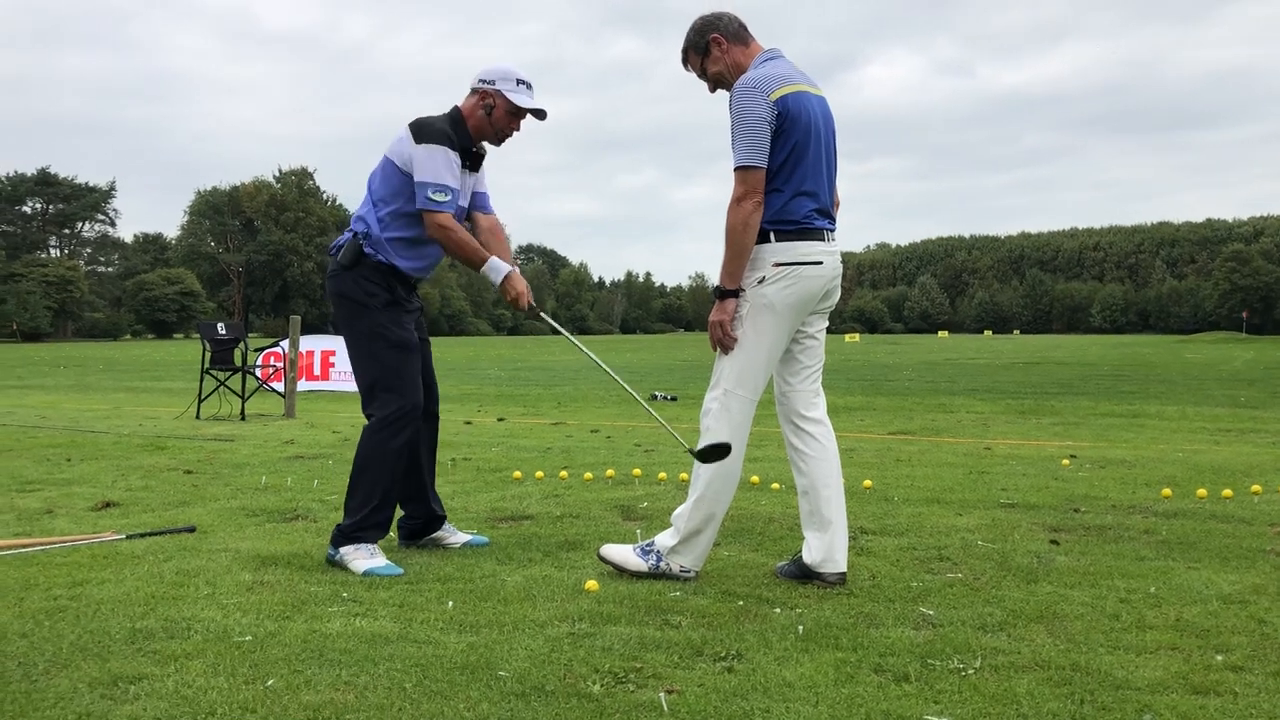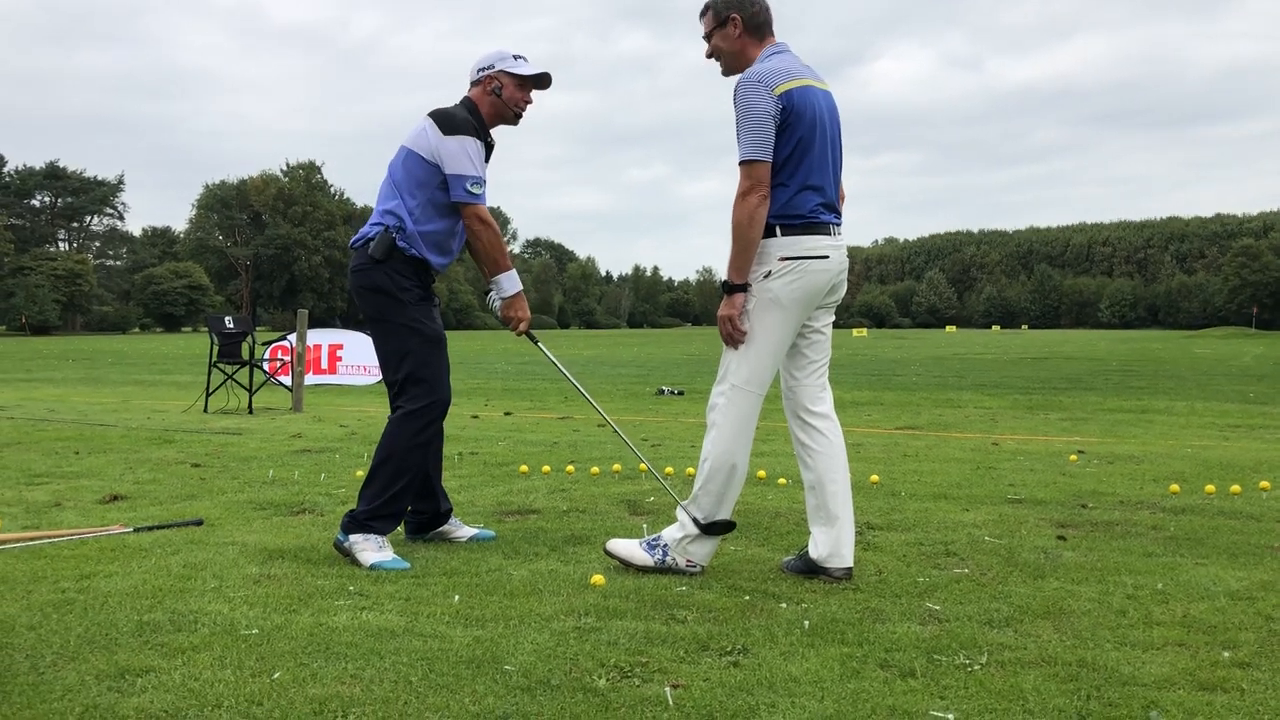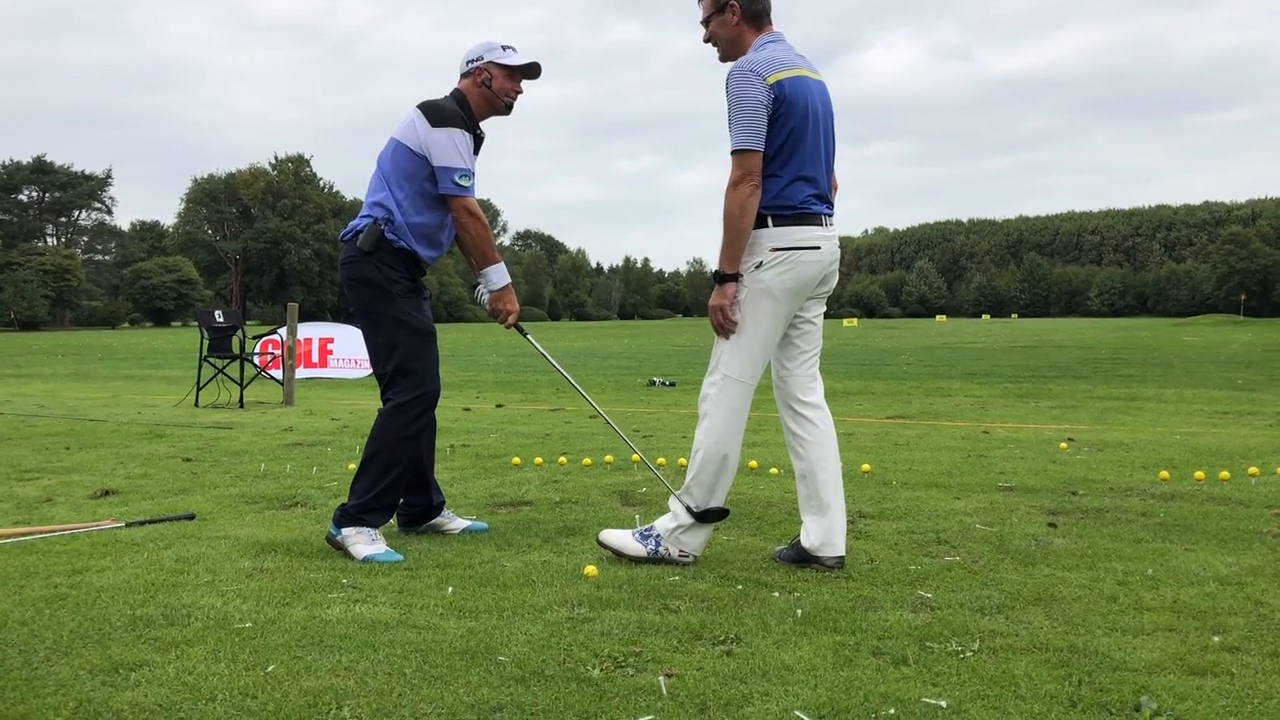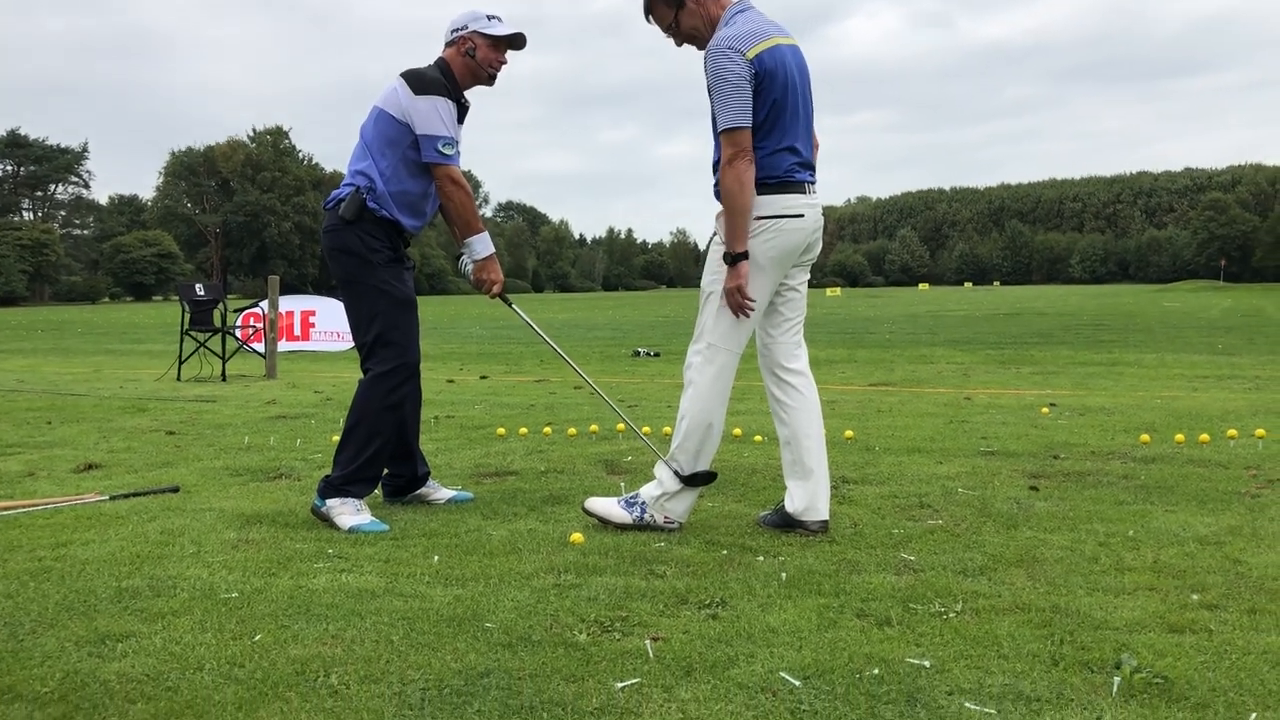
dt=0.7s
person 1, frame 1
left shoulder: (753, 88)
right shoulder: (809, 87)
left elbow: (749, 199)
left wrist: (726, 292)
left hip: (778, 262)
right hip: (822, 260)
left knee: (728, 407)
right knee: (805, 408)
left ankle: (679, 551)
right ankle: (826, 553)
person 1, frame 2
left shoulder: (758, 83)
right shoulder: (814, 82)
left elbow: (754, 193)
left wrist: (734, 287)
left hip: (784, 258)
right hip: (828, 256)
left knee: (734, 403)
right knee: (812, 405)
left ankle: (686, 546)
right ankle: (832, 549)
person 1, frame 3
left shoulder: (751, 71)
right shoulder: (809, 72)
left elbow: (746, 182)
left wrist: (725, 277)
left hip: (775, 247)
right hip: (819, 246)
left knee: (725, 392)
right knee: (803, 394)
left ankle: (679, 536)
right ankle: (824, 538)
person 1, frame 4
left shoulder: (727, 48)
left elbow: (737, 160)
left wrist: (734, 257)
left hip: (760, 217)
right hip: (803, 212)
left knee: (711, 361)
right knee: (787, 361)
left ankle: (665, 502)
right ankle: (808, 504)
person 2, frame 1
left shoulder: (472, 157)
right shoulder: (432, 138)
left elbow: (485, 224)
right elbow: (441, 227)
left wrist: (512, 271)
right wrist: (498, 271)
left hip: (397, 285)
right hip: (366, 280)
left knee: (421, 404)
right knee: (396, 405)
left ankle: (422, 520)
right ankle: (355, 537)
person 2, frame 2
left shoulder: (467, 134)
right shoulder: (457, 127)
left elbow: (471, 227)
right elbow: (478, 221)
left wrist: (501, 290)
right wrist: (512, 289)
left hip: (403, 274)
right hip: (391, 271)
left knee: (426, 397)
right knee: (423, 397)
left ankle: (429, 515)
right ankle: (364, 527)
person 2, frame 3
left shoulder: (457, 127)
right shoulder: (445, 120)
left elbow: (459, 219)
right elbow: (466, 213)
left wrist: (489, 283)
right wrist: (500, 282)
left hip: (396, 266)
right hip: (381, 263)
left knee: (418, 389)
right knee: (412, 390)
left ankle: (421, 508)
right ankle: (356, 521)
person 2, frame 4
left shoulder: (444, 98)
right shoulder: (428, 88)
left elbow: (444, 188)
right elbow: (450, 182)
left wrist: (474, 255)
right wrist: (484, 252)
left hip: (381, 237)
right hip: (362, 234)
left knee: (401, 361)
right knee: (391, 361)
left ankle: (407, 478)
right ankle: (340, 493)
